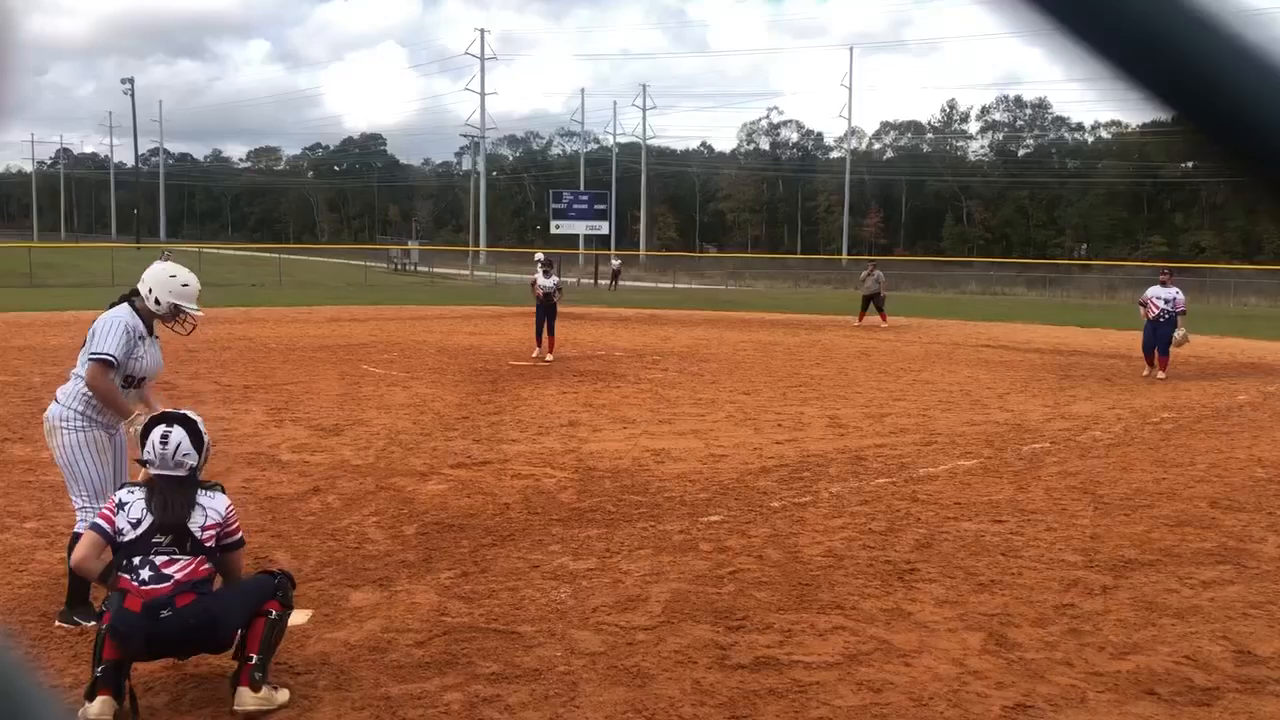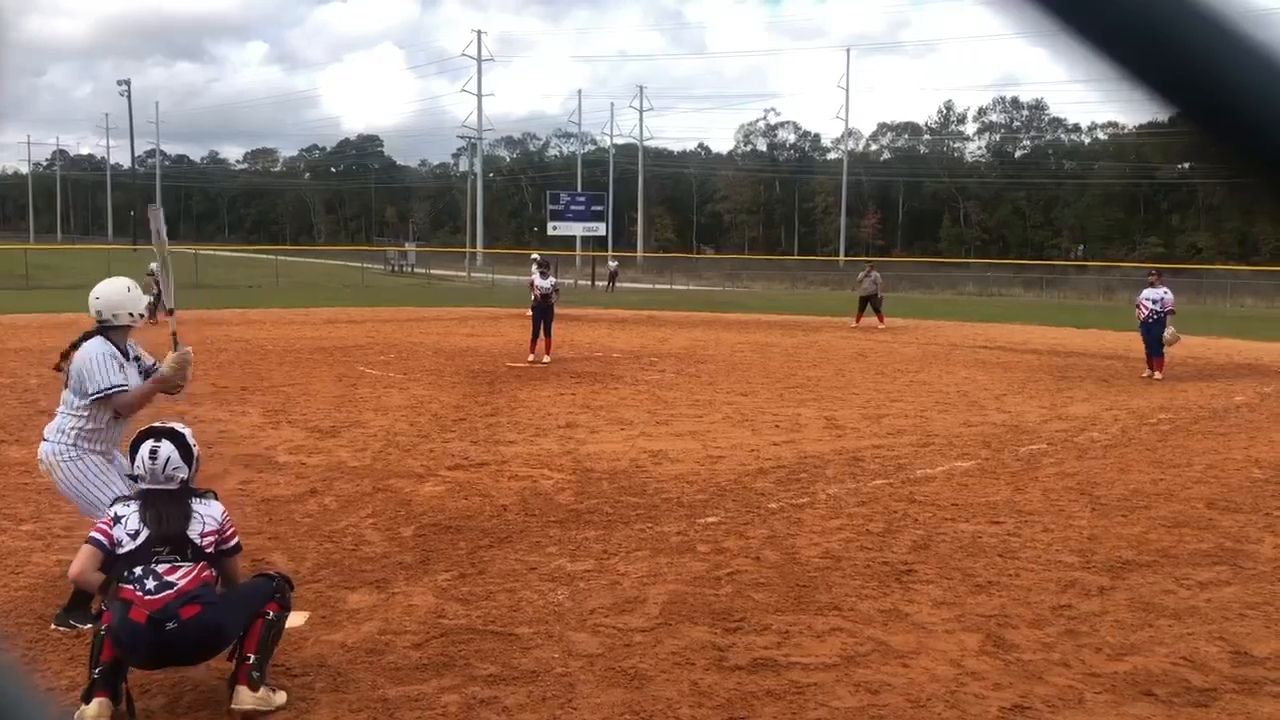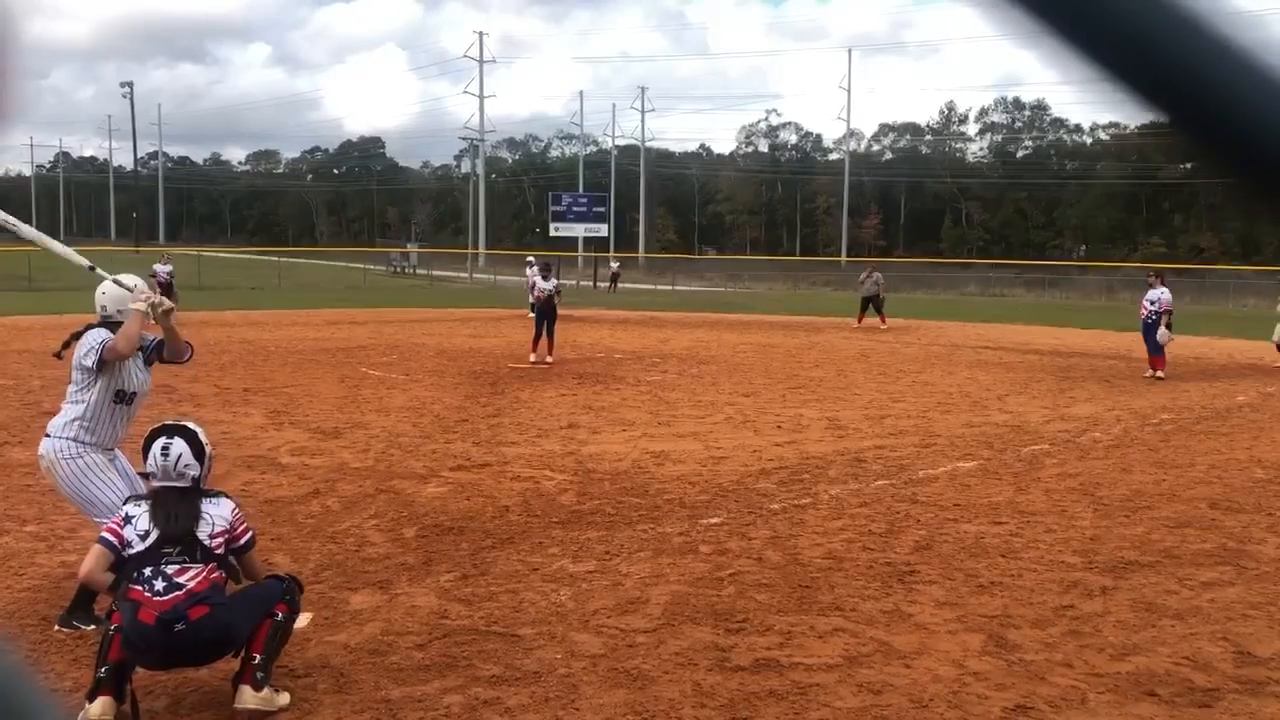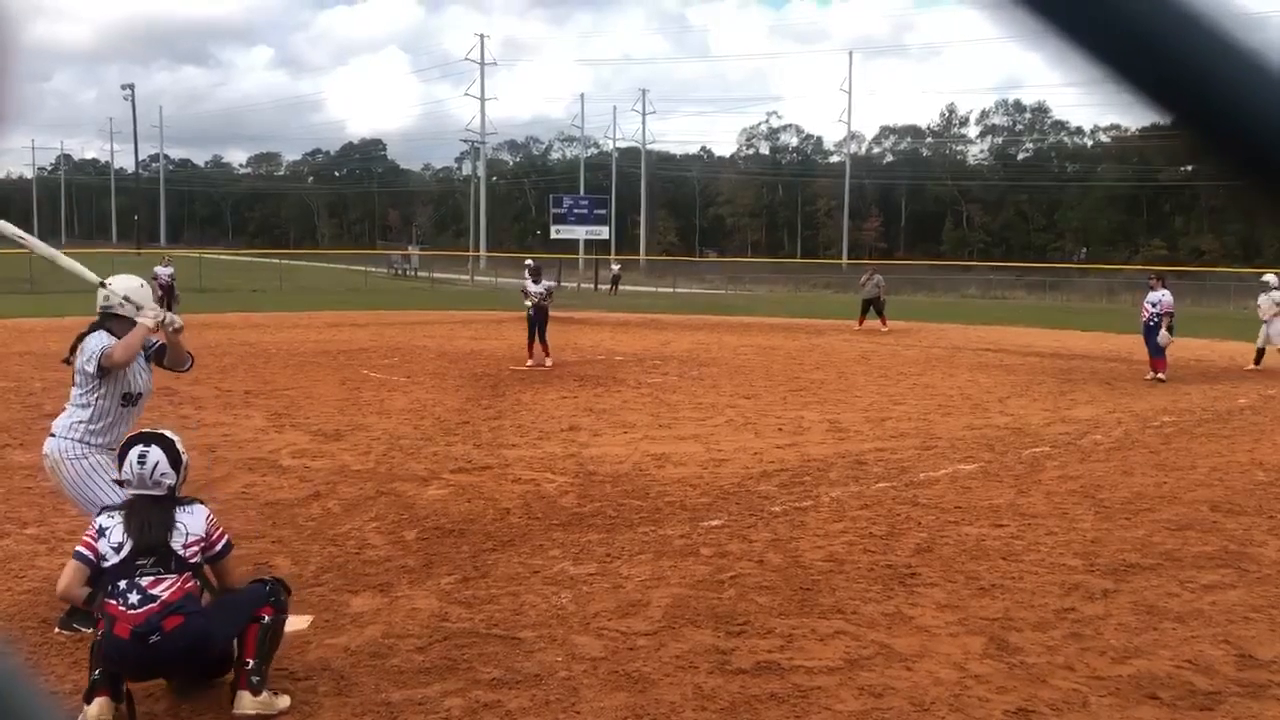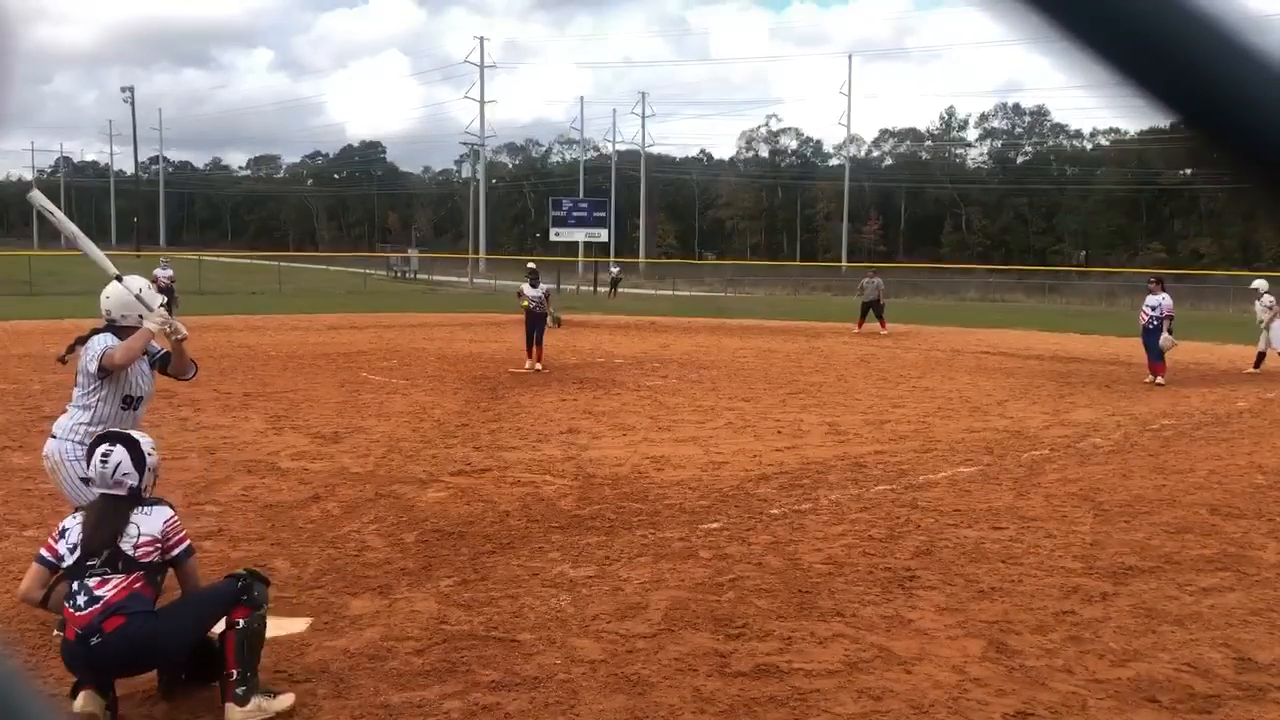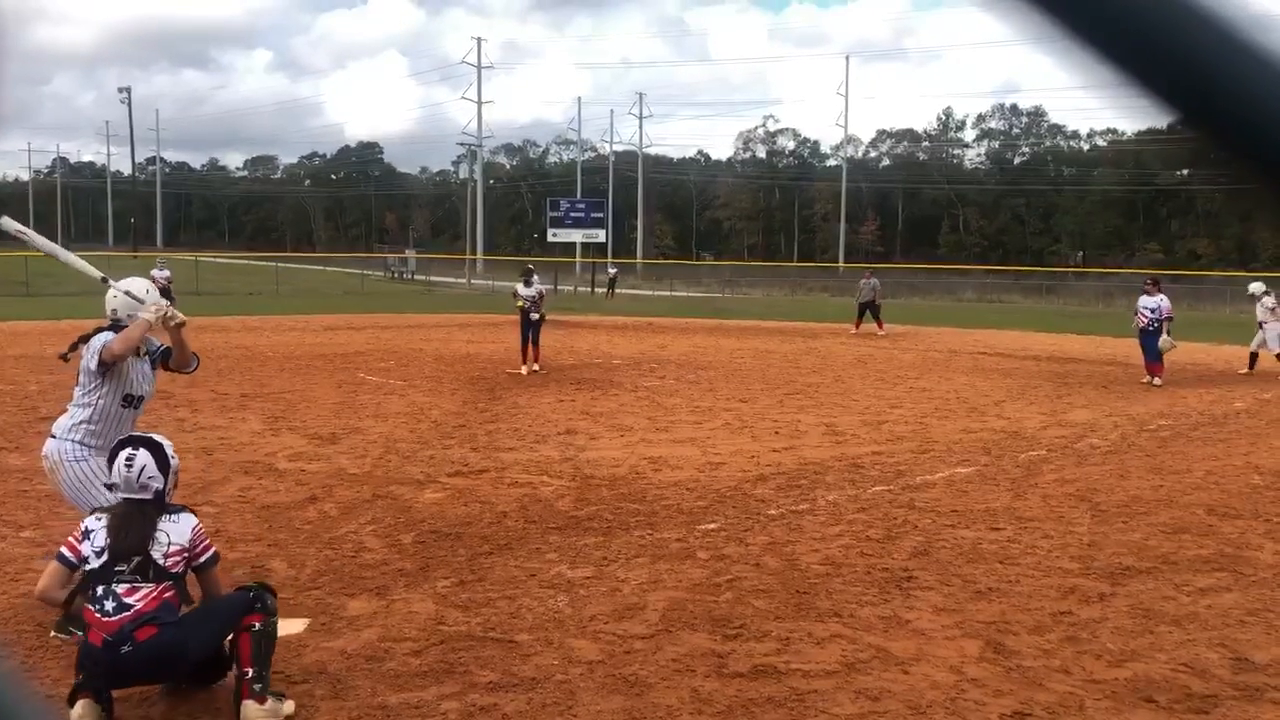
dt=0.5s
person 1, frame 1
left shoulder: (145, 325)
right shoulder: (119, 322)
right elbow: (96, 378)
left wrist: (154, 408)
right wrist: (133, 417)
left hip: (107, 424)
right hip: (76, 422)
right knee: (94, 512)
right ankle: (75, 608)
person 1, frame 2
left shoulder: (130, 350)
right shoulder: (96, 354)
left elbow: (168, 387)
right elbow: (125, 405)
left wrist: (176, 371)
right wrist: (164, 372)
left hip: (99, 452)
right hip: (67, 453)
right ankle: (73, 612)
person 1, frame 3
left shoulder: (139, 341)
right shoulder: (95, 339)
left elbow: (181, 354)
right elbow: (123, 350)
left wrist: (165, 321)
right wrist: (141, 311)
left hip: (102, 449)
right hip: (69, 449)
right ankle: (77, 613)
person 1, frame 4
left shoulder: (141, 342)
right shoulder: (97, 341)
left elbow: (180, 362)
right elbow: (119, 358)
left wrist: (172, 333)
right wrist: (147, 324)
left hip: (104, 448)
right hip: (72, 448)
right ankle: (79, 614)
person 1, frame 5
left shoulder: (145, 348)
right shoulder: (101, 343)
left elbow: (184, 372)
right elbow: (119, 360)
left wrist: (176, 341)
right wrist: (152, 328)
right hip: (73, 450)
person 1, frame 6
left shoulder: (147, 347)
right shoulder: (103, 343)
left elbow: (186, 364)
right elbow: (118, 351)
left wrist: (175, 332)
right wrist: (148, 320)
left hip: (105, 452)
right hip: (72, 451)
person 2, frame 1
left shoulder: (124, 498)
right shoulder: (216, 501)
left elbow: (81, 560)
right elbow: (233, 578)
left wrist: (124, 584)
left hip: (135, 632)
right hip: (196, 627)
left knee: (116, 604)
right knee: (276, 584)
left ankle: (103, 695)
right ankle: (251, 687)
person 2, frame 2
left shoulder: (119, 512)
right shoulder: (211, 509)
left elbow: (79, 573)
right elbow: (232, 582)
left wrist: (119, 591)
left hip: (135, 644)
right hip: (199, 634)
left knee: (113, 608)
right knee: (274, 587)
right ankle: (249, 686)
person 2, frame 3
left shoulder: (131, 511)
right shoulder: (222, 507)
left elbow: (89, 574)
right elbow: (255, 575)
left wrist: (131, 592)
right wrist: (237, 542)
left hip: (144, 645)
right hip: (208, 636)
left knee: (124, 607)
right knee: (284, 588)
left ankle: (104, 695)
right ankle: (253, 685)
person 2, frame 4
left shoulder: (105, 522)
right shoulder: (197, 515)
left elbow: (66, 589)
right elbow: (231, 587)
left wrist: (106, 607)
right wrist: (203, 612)
left hip: (123, 657)
right hip: (187, 645)
right knee: (271, 593)
right ankle: (251, 690)
person 2, frame 5
left shoulder: (71, 523)
right shoulder: (160, 516)
left elbow: (28, 591)
right elbow: (193, 591)
left hip: (79, 658)
right hip: (137, 645)
right knee: (245, 587)
left ankle: (93, 690)
person 2, frame 6
left shoulder: (92, 525)
right shoulder: (185, 523)
left elbow: (46, 589)
right elbow: (214, 597)
left wrist: (91, 608)
left hip: (101, 663)
right hip: (163, 656)
right knee: (256, 599)
